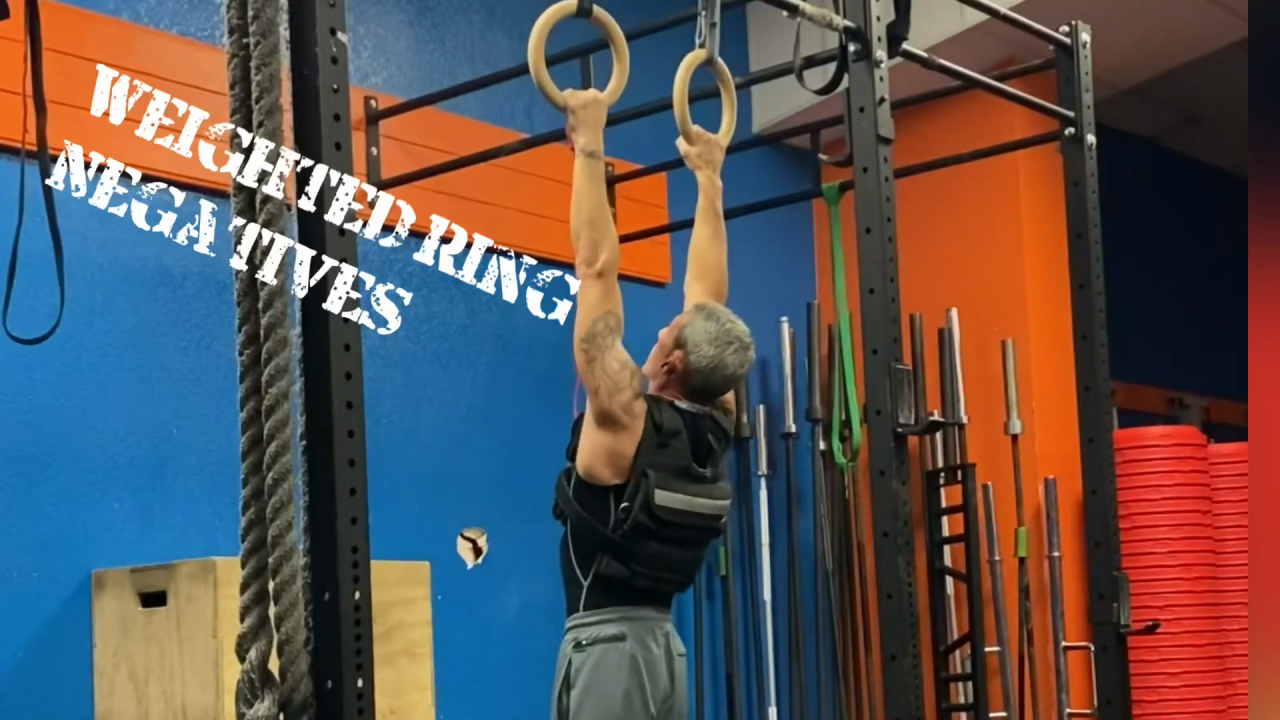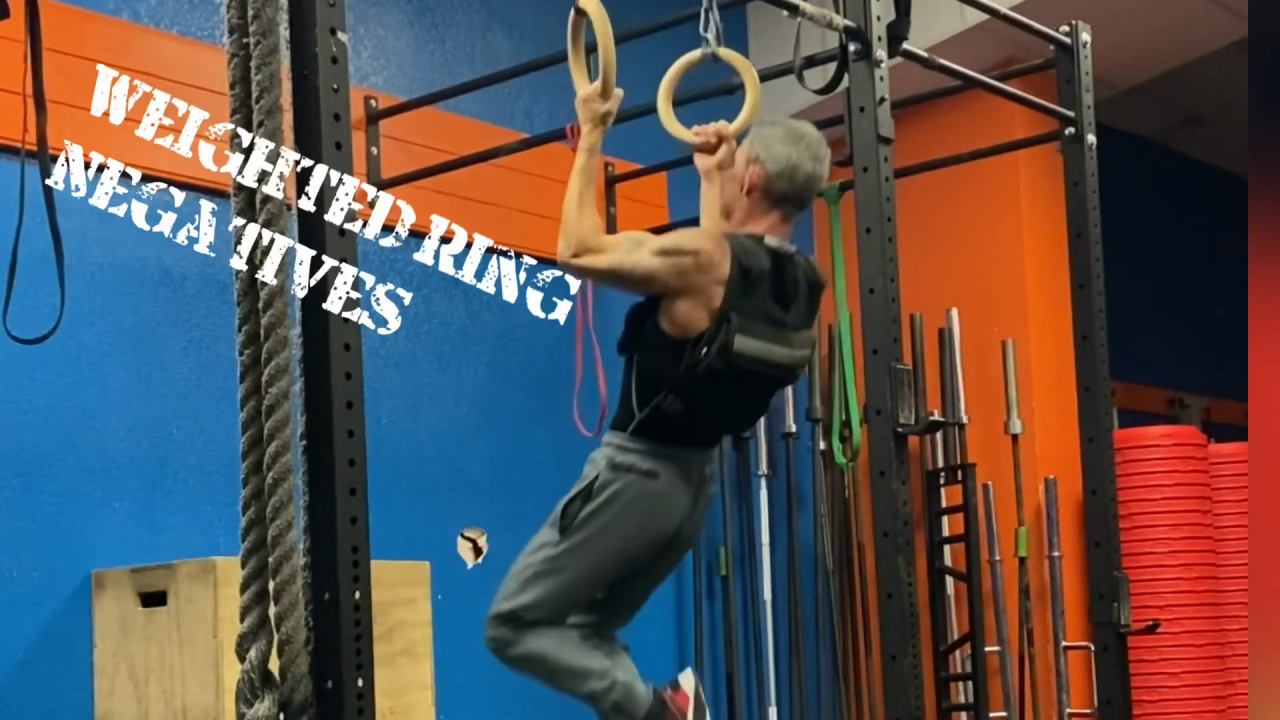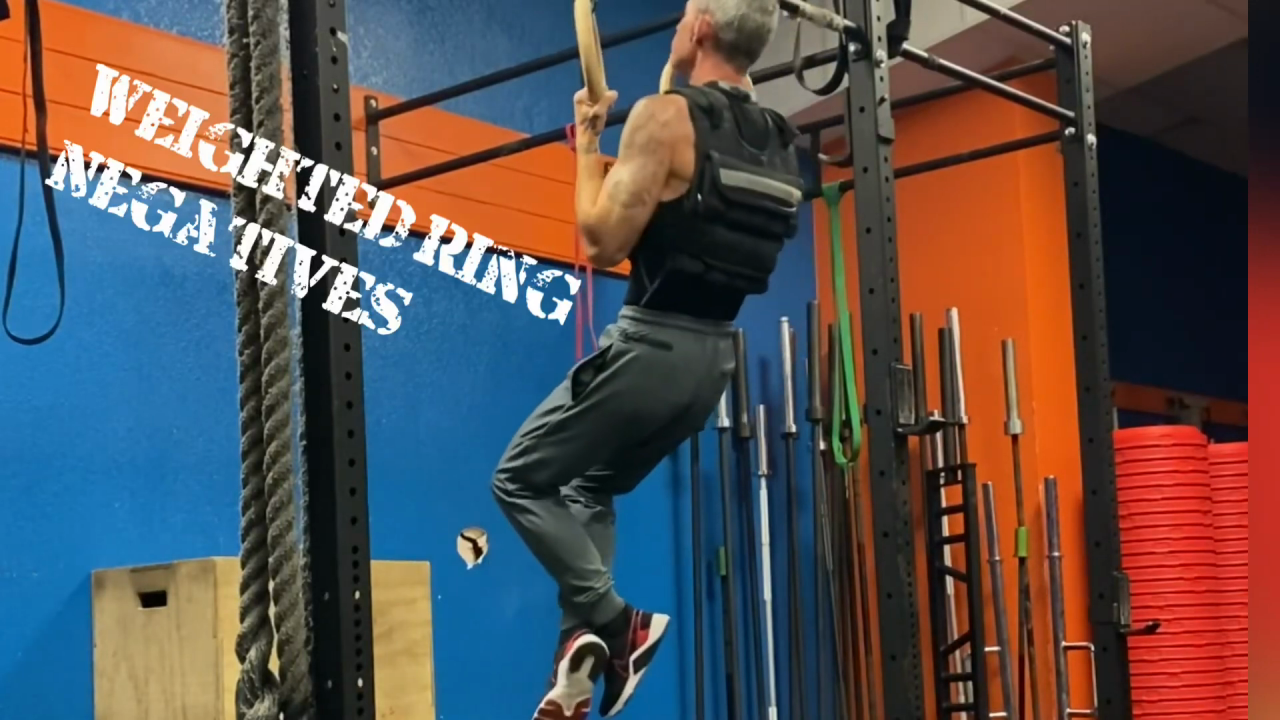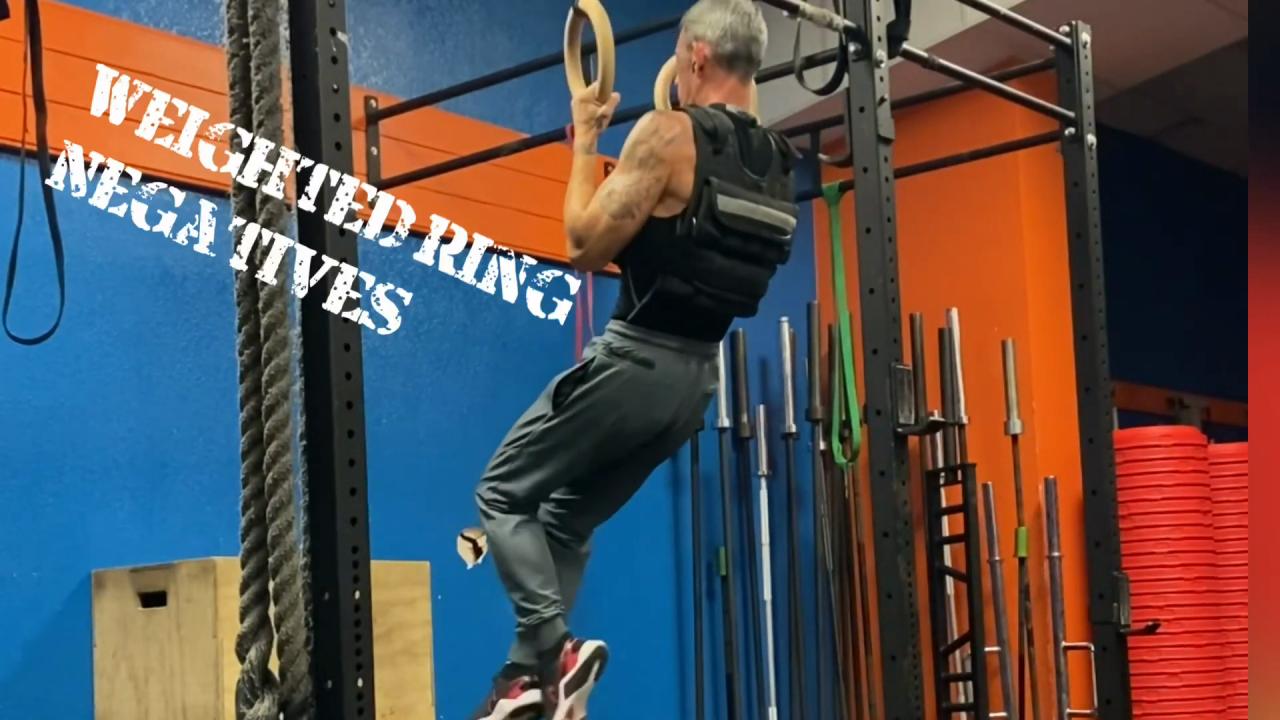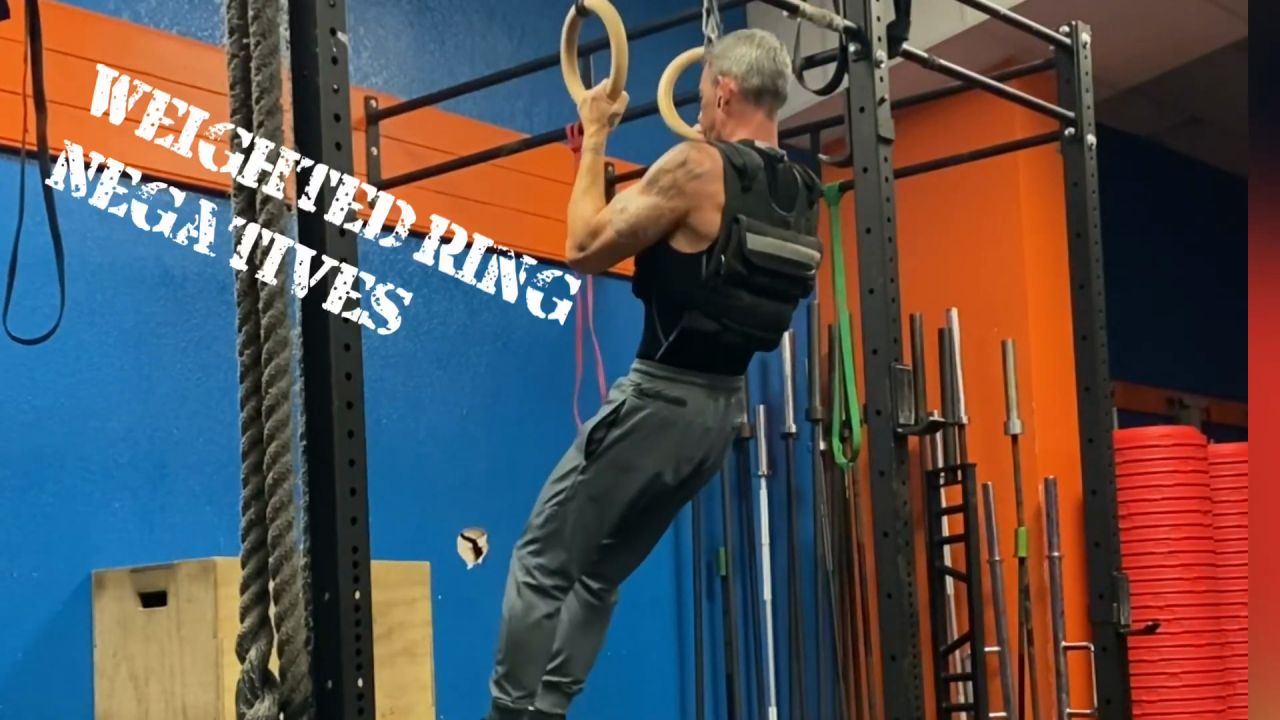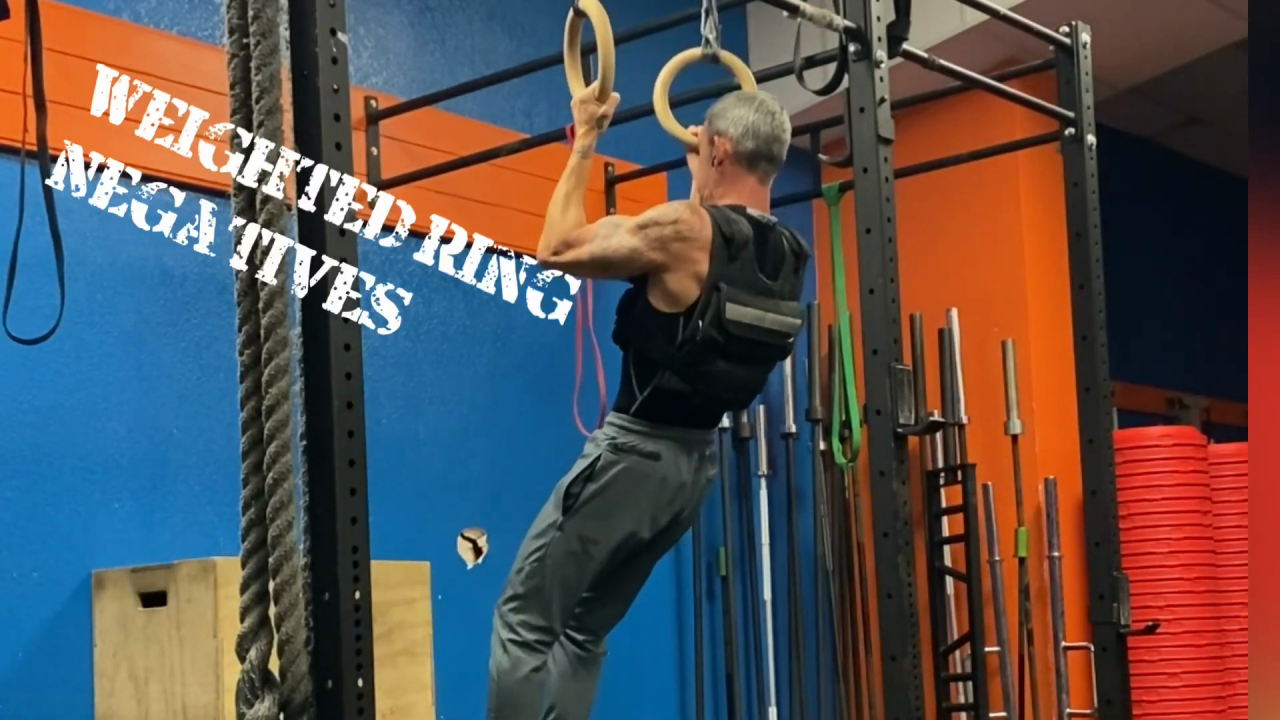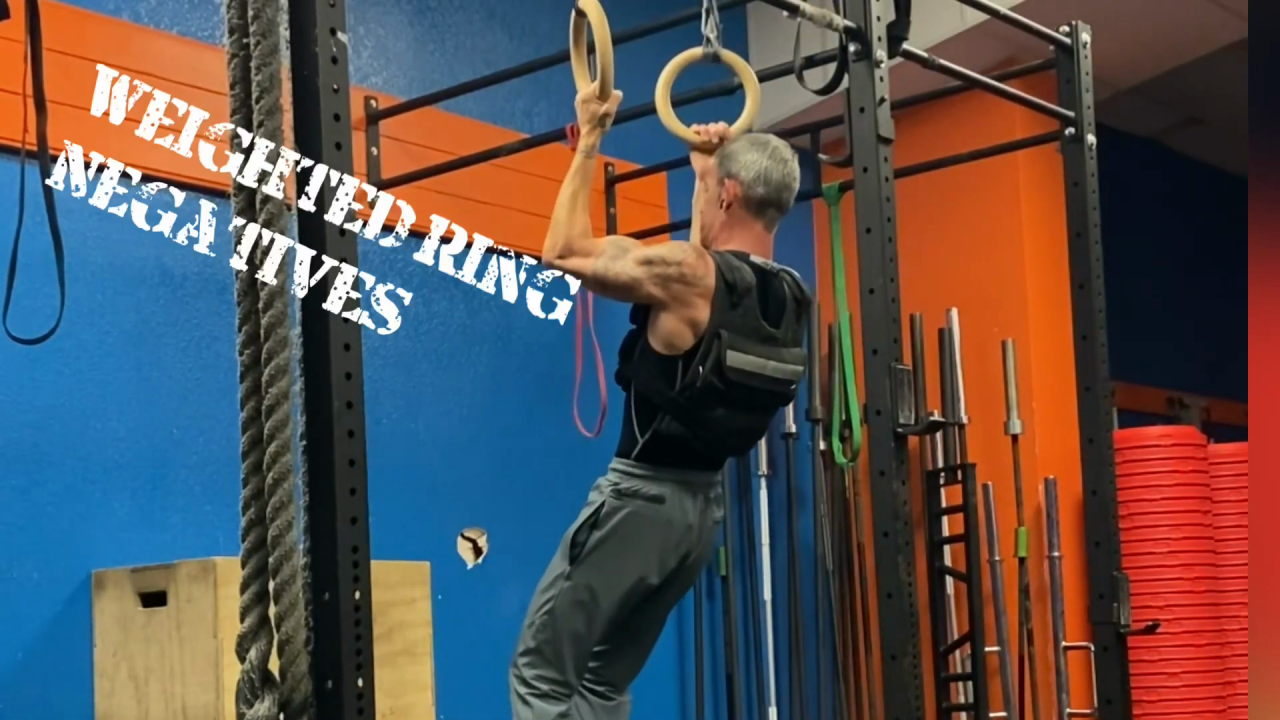
dt=0.7s
person 1, frame 1
left shoulder: (623, 420)
right shoulder: (716, 426)
left elbow: (597, 268)
right elbow: (709, 297)
left wrist: (588, 143)
right wrist: (708, 177)
left hip: (606, 646)
right hip: (662, 645)
person 1, frame 2
left shoulder: (705, 257)
right shoulder: (804, 286)
left elbow: (576, 249)
left wrist: (590, 140)
right wrist: (712, 179)
left hip: (635, 475)
right hip: (690, 486)
left knee: (514, 626)
right knee: (591, 625)
person 1, frame 3
left shoulder: (665, 115)
right shoulder: (776, 140)
left elbow: (603, 243)
left wrist: (586, 142)
left hip: (651, 345)
right hip: (712, 353)
left knee: (522, 480)
right knee: (589, 487)
left ankle: (614, 625)
right ankle: (585, 638)
person 1, frame 4
left shoulder: (670, 133)
right shoulder: (774, 165)
left elbow: (585, 245)
left wrist: (584, 140)
left hip: (633, 361)
right hip: (695, 374)
left knee: (505, 493)
right knee: (569, 516)
left ankle: (553, 653)
person 1, frame 5
left shoulder: (697, 166)
right shoulder: (798, 194)
left elbow: (583, 248)
left wrist: (594, 139)
left hip: (659, 400)
right hip: (721, 408)
left knee: (542, 564)
right knee: (597, 573)
person 1, frame 6
left shoulder: (687, 228)
right shoulder: (787, 257)
left elbow: (556, 248)
left wrist: (585, 141)
right wrist: (699, 171)
left hip: (633, 454)
right hip: (694, 461)
left knee: (524, 622)
right knee: (582, 631)
person 1, frame 7
left shoulder: (688, 274)
right shoulder: (789, 298)
left elbow: (564, 251)
left wrist: (588, 142)
right wrist: (704, 170)
left hip: (639, 499)
right hip: (701, 504)
